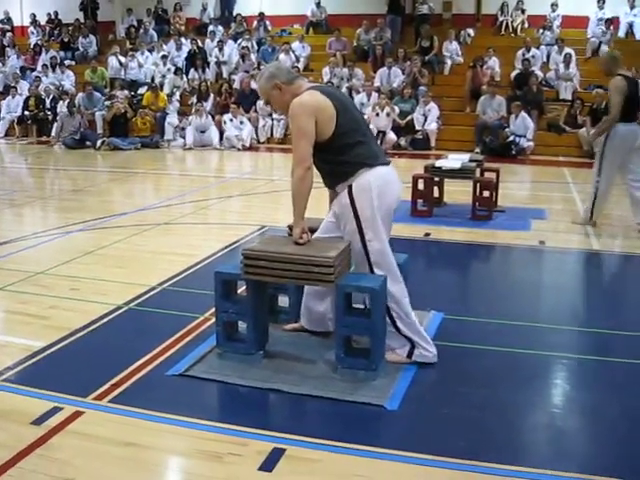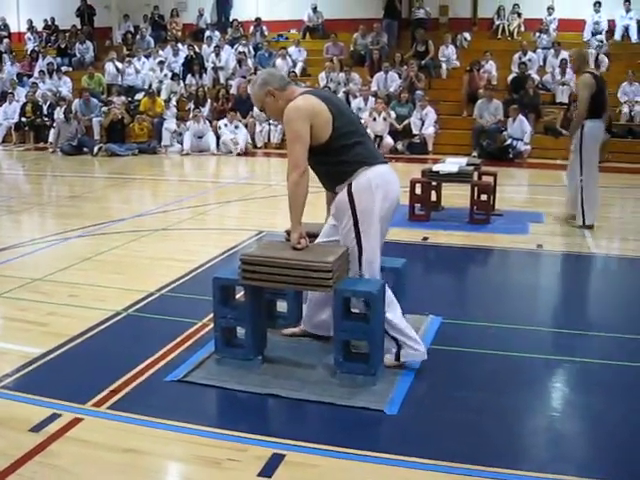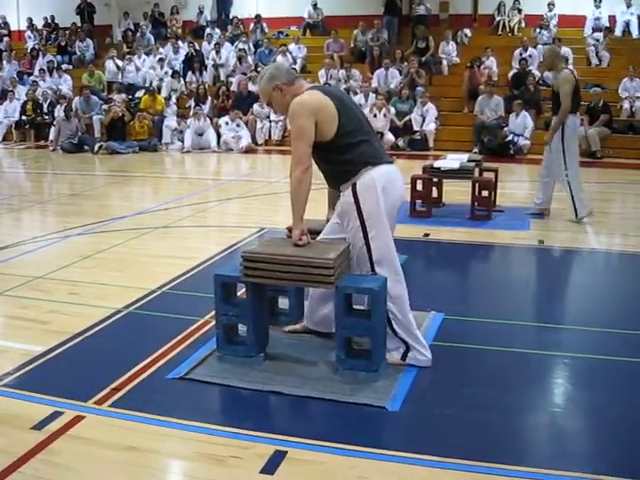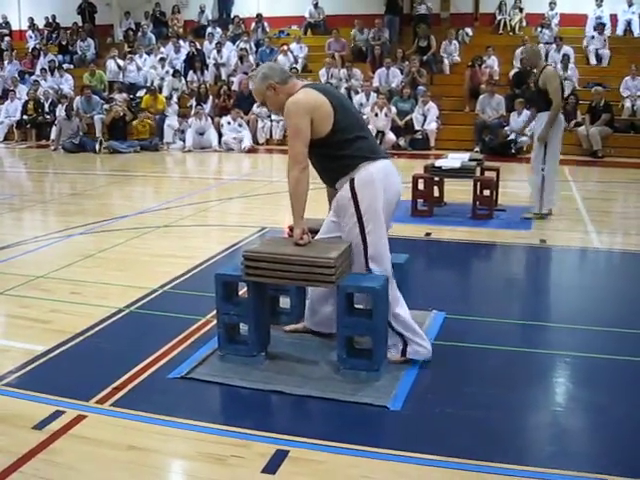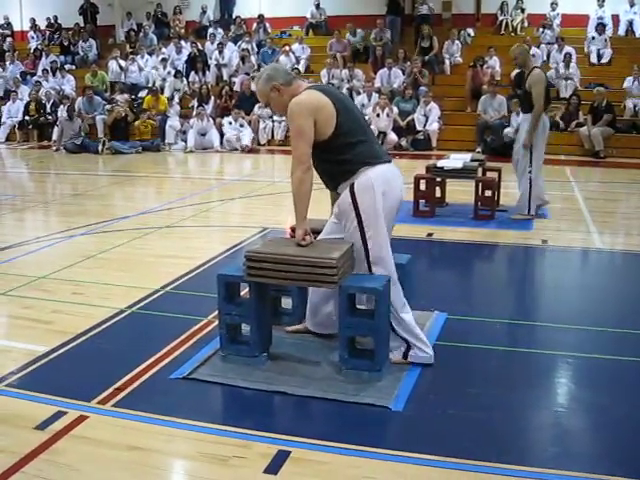
dt=0.3s
person 1, frame 1
left shoulder: (302, 104)
right shoulder: (323, 95)
left elbow: (302, 167)
left wrist: (298, 222)
right wrist: (334, 207)
left hip: (366, 187)
right hip: (371, 182)
left knee: (376, 269)
left ankle: (411, 345)
right ankle: (315, 320)
person 1, frame 2
left shoulder: (297, 108)
right shoulder: (316, 100)
left elbow: (298, 171)
left wrist: (295, 227)
right wrist: (331, 214)
left hip: (366, 186)
right hip: (368, 182)
left knee: (362, 272)
left ankle: (401, 346)
right ankle: (317, 323)
person 1, frame 3
left shoulder: (303, 103)
right shoulder: (324, 96)
left elbow: (301, 167)
left wrist: (297, 224)
right wrist: (333, 209)
left hip: (370, 186)
right hip: (373, 181)
left knee: (377, 271)
left ankle: (407, 348)
right ankle: (318, 321)
person 1, frame 4
left shoulder: (298, 102)
right shoulder: (318, 94)
left elbow: (298, 166)
left wrist: (298, 223)
right wrist: (334, 207)
left hip: (367, 181)
right hip: (365, 179)
left knee: (371, 267)
left ankle: (406, 343)
right ankle: (320, 321)
person 1, frame 5
left shoulder: (301, 104)
right shoulder: (322, 96)
left elbow: (302, 167)
left wrist: (300, 224)
right wrist: (336, 208)
left hip: (369, 186)
right hip: (372, 181)
left knee: (375, 272)
left ankle: (411, 347)
right ankle: (321, 321)
person 2, frame 1
left shoulder: (616, 82)
left elbow: (614, 116)
left wrist: (597, 133)
left hip: (619, 131)
left knee: (602, 175)
left ankle: (590, 216)
person 2, frame 2
left shoulder: (584, 79)
right shoulder: (598, 77)
left elbow: (581, 111)
right elbow: (605, 107)
left wrist: (570, 134)
left hip: (587, 127)
right hip: (597, 125)
left knee: (583, 174)
right knee: (579, 171)
left ankle: (586, 219)
right ankle: (573, 210)
person 2, frame 3
left shoulder: (564, 76)
right shoulder: (562, 75)
left elbow: (566, 107)
left wrist: (551, 132)
left hip: (565, 124)
right hip: (562, 123)
left knee: (567, 169)
right knee: (548, 167)
left ankle: (581, 210)
right ankle: (542, 206)
person 2, frame 4
left shoulder: (549, 72)
right shoulder: (539, 74)
left elbow: (557, 103)
left wrist: (546, 129)
right wrist: (526, 125)
left hip: (550, 120)
right hip: (542, 119)
left knee: (542, 166)
right knee: (542, 165)
left ankle: (541, 209)
right ankle: (544, 206)
person 2, frame 5
left shoulder: (536, 75)
right shoulder: (527, 74)
left elbow: (539, 107)
left wrist: (530, 134)
right wrist: (522, 127)
left hip: (535, 122)
right hip: (527, 120)
left knee: (528, 167)
right knee: (520, 162)
left ankle: (527, 210)
right ankle: (538, 198)
